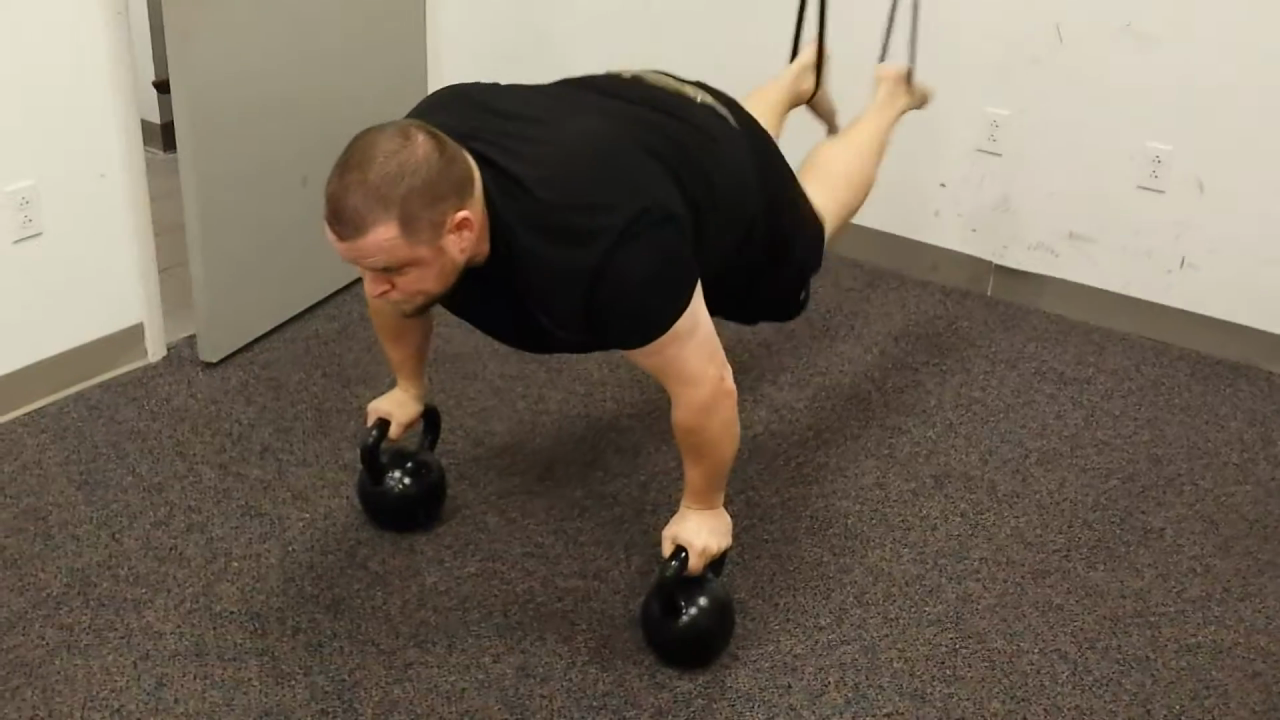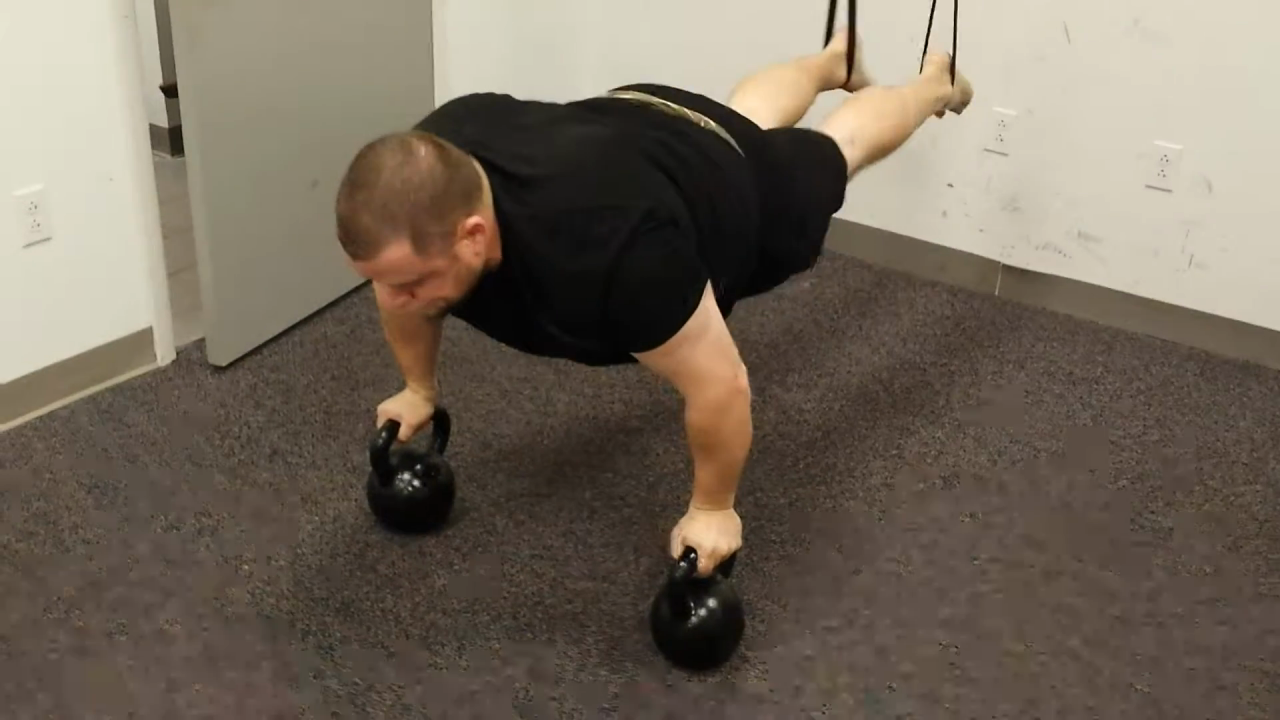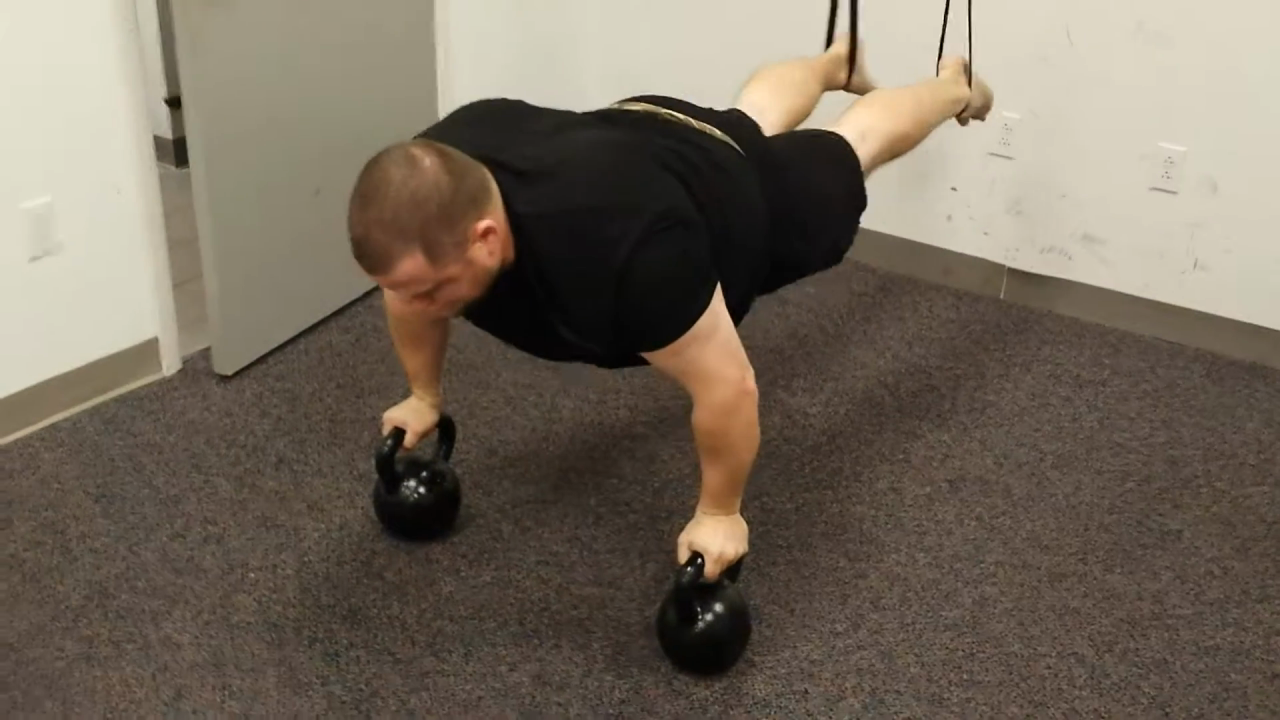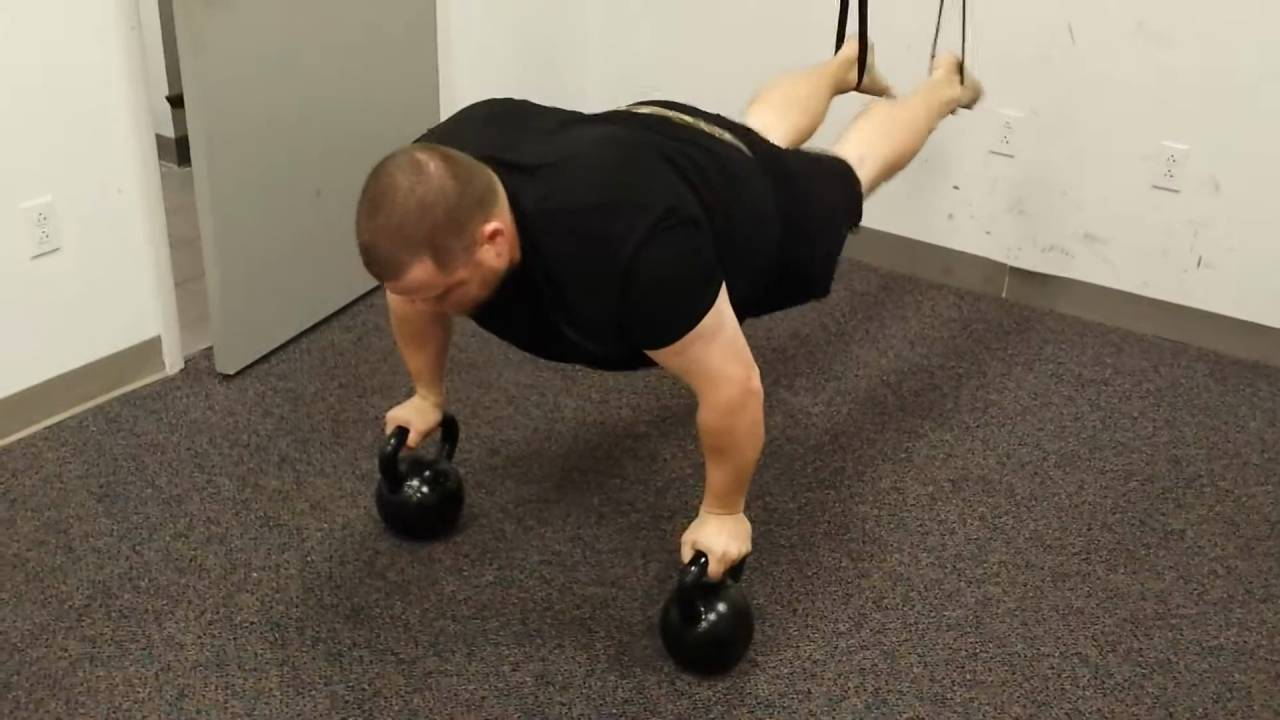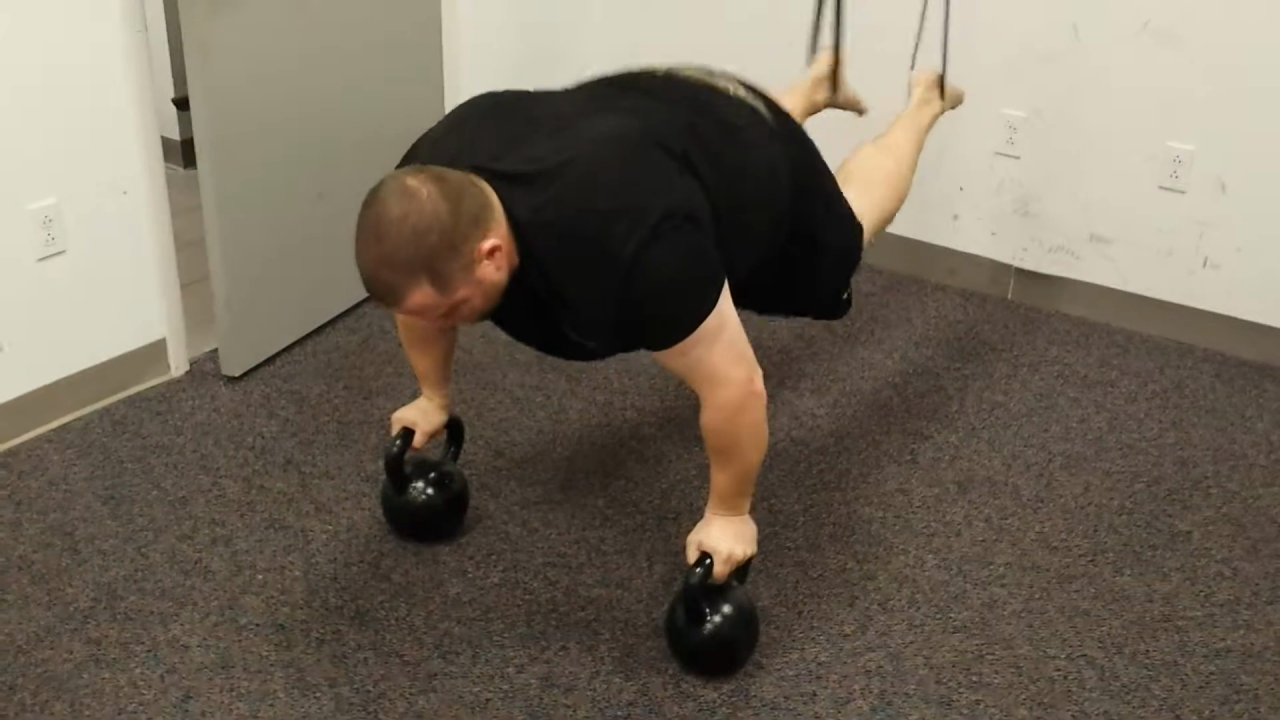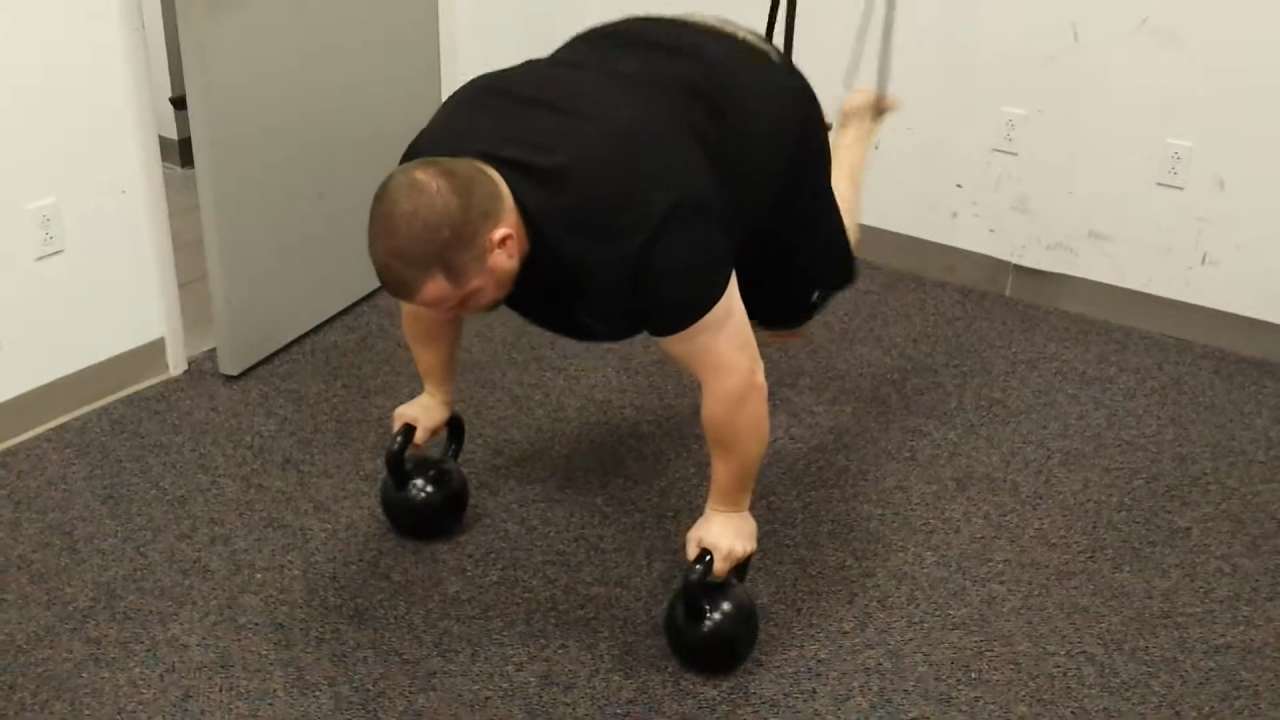
dt=0.2s
person 1, frame 1
left shoulder: (593, 245)
right shoulder: (415, 166)
left elbow: (706, 386)
right elbow: (393, 287)
left wrist: (703, 509)
right wrist: (409, 388)
left hip: (723, 169)
left knee: (805, 226)
left ankle: (888, 97)
right ankle: (798, 79)
person 1, frame 2
left shoulder: (604, 248)
right shoulder: (422, 184)
left elbow: (720, 386)
right elbow: (402, 287)
left wrist: (713, 509)
right wrist: (419, 390)
left hip: (733, 187)
left knee: (833, 148)
right knee: (754, 117)
left ankle: (932, 85)
right ankle: (831, 62)
person 1, frame 3
left shoulder: (619, 248)
right shoulder: (428, 191)
left elbow: (728, 388)
right elbow: (410, 291)
left wrist: (719, 514)
right wrist: (423, 397)
left hip: (746, 199)
right hip: (645, 133)
left knee: (856, 140)
right knee: (755, 116)
left ankle: (952, 88)
right ankle: (834, 62)
person 1, frame 4
left shoulder: (625, 249)
right shoulder: (432, 192)
left elbow: (733, 387)
right elbow: (414, 291)
left wrist: (723, 514)
right wrist: (427, 396)
left hip: (751, 204)
left knee: (854, 160)
right knee: (763, 133)
left ankle: (943, 86)
right ankle: (844, 65)
person 1, frame 5
left shoulder: (623, 249)
right shoulder: (430, 184)
left elbow: (735, 387)
right elbow: (420, 294)
left wrist: (729, 515)
right wrist: (433, 397)
left hip: (753, 167)
right hip: (655, 114)
left knee: (843, 223)
left ankle: (924, 104)
right ankle: (816, 85)
person 1, frame 6
left shoulder: (633, 232)
right shoulder: (432, 176)
left elbow: (737, 378)
right elbow: (420, 273)
left wrist: (728, 513)
right wrist: (435, 393)
left hip: (757, 110)
left knee: (784, 315)
left ankle: (854, 124)
